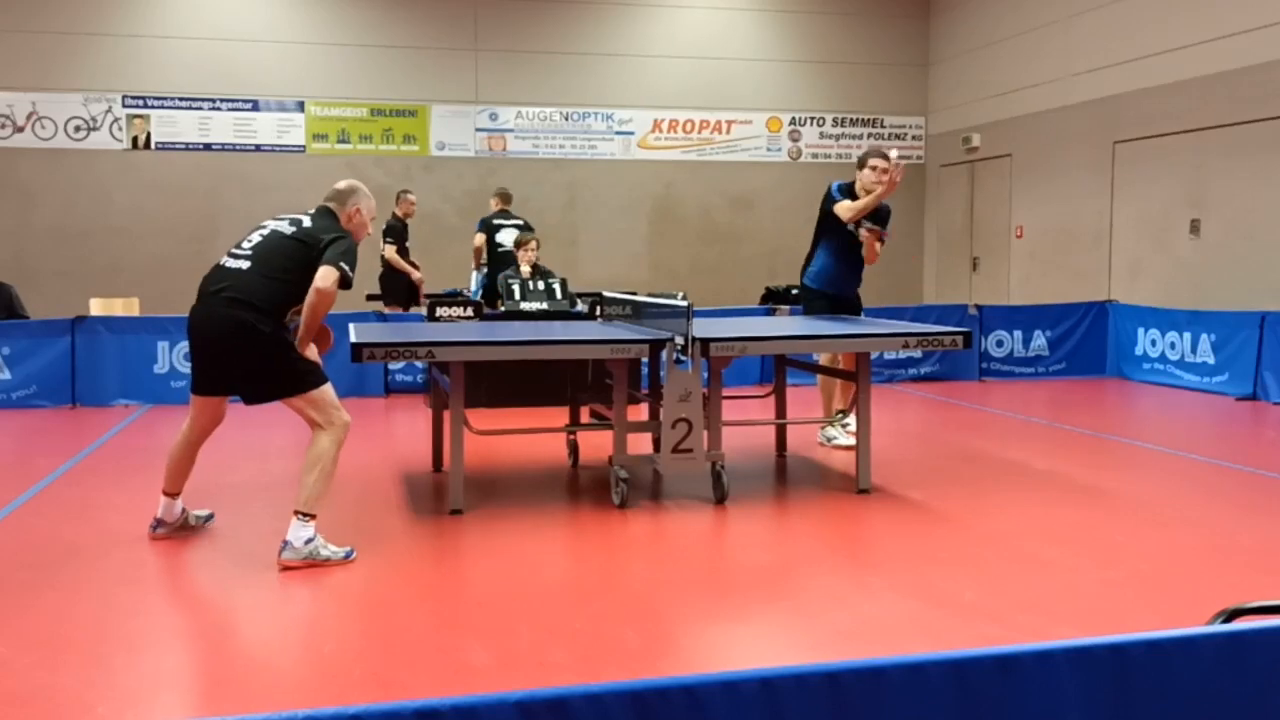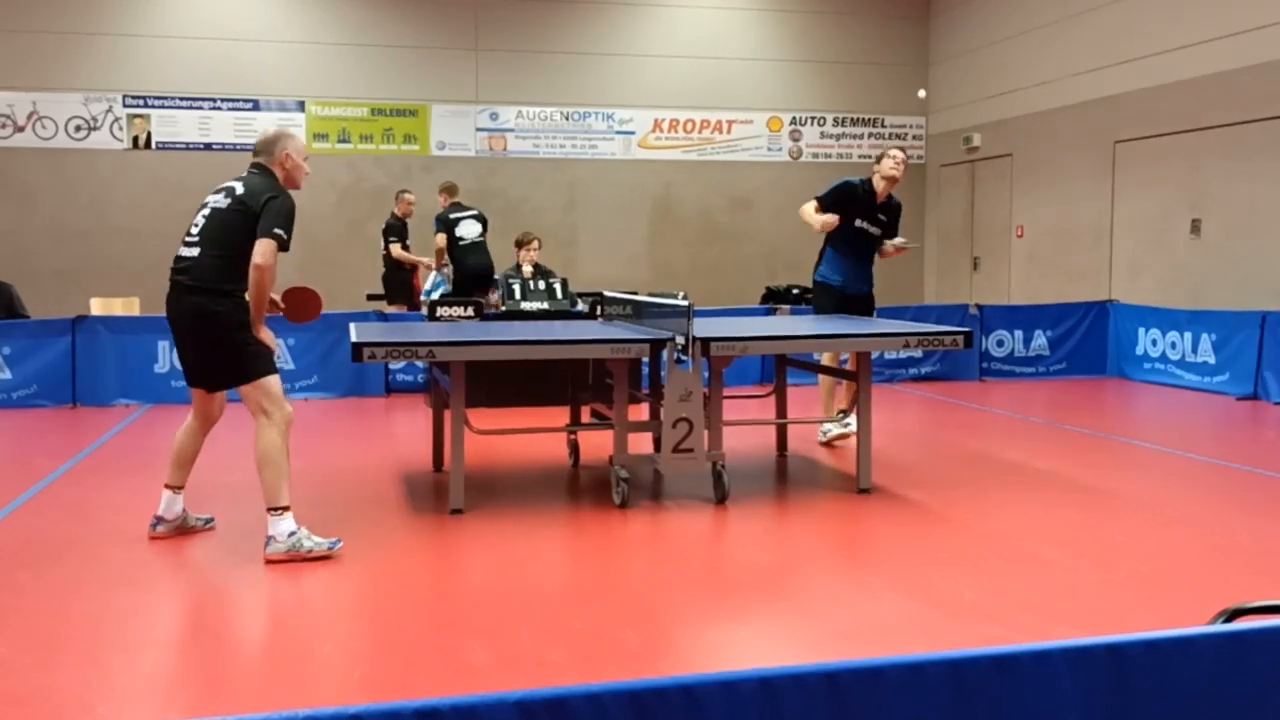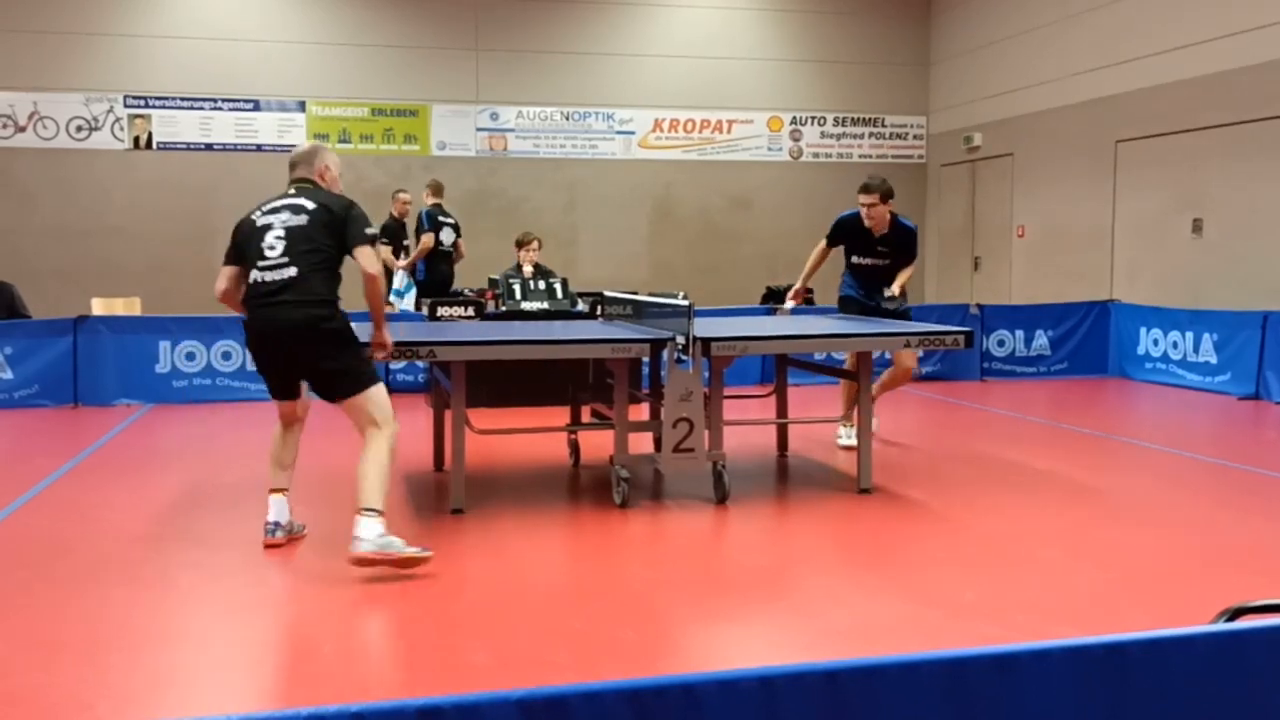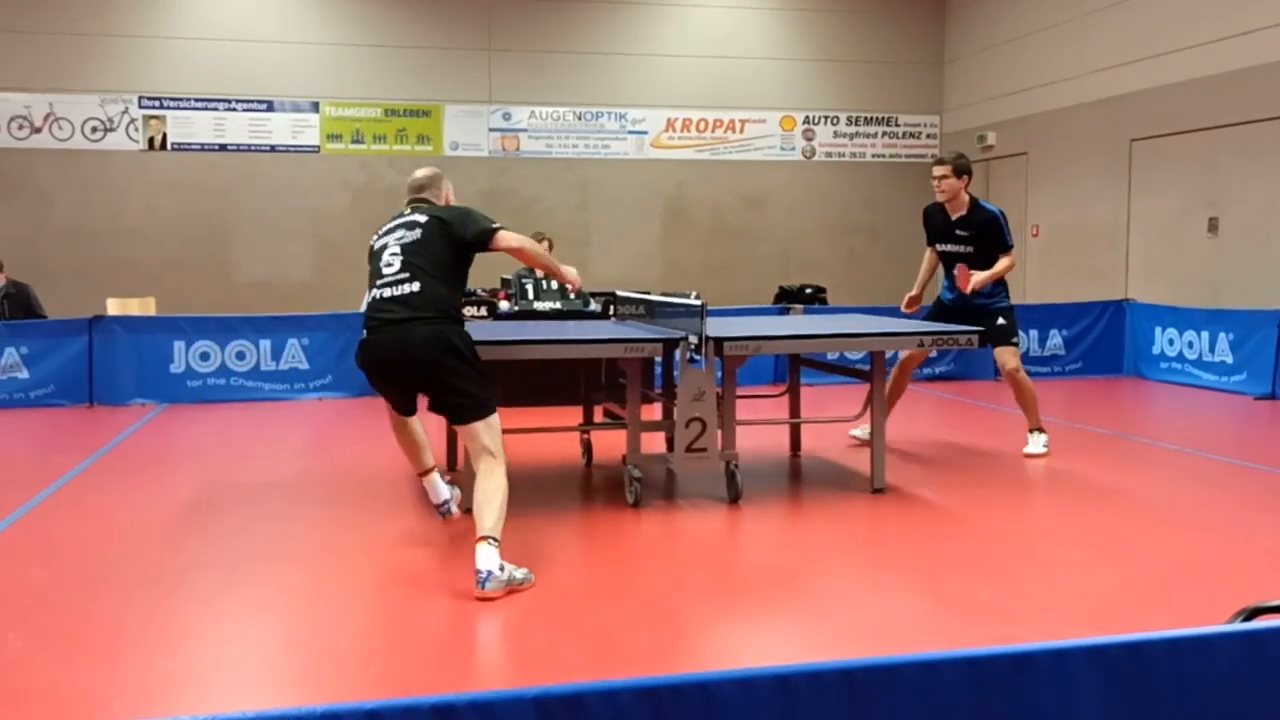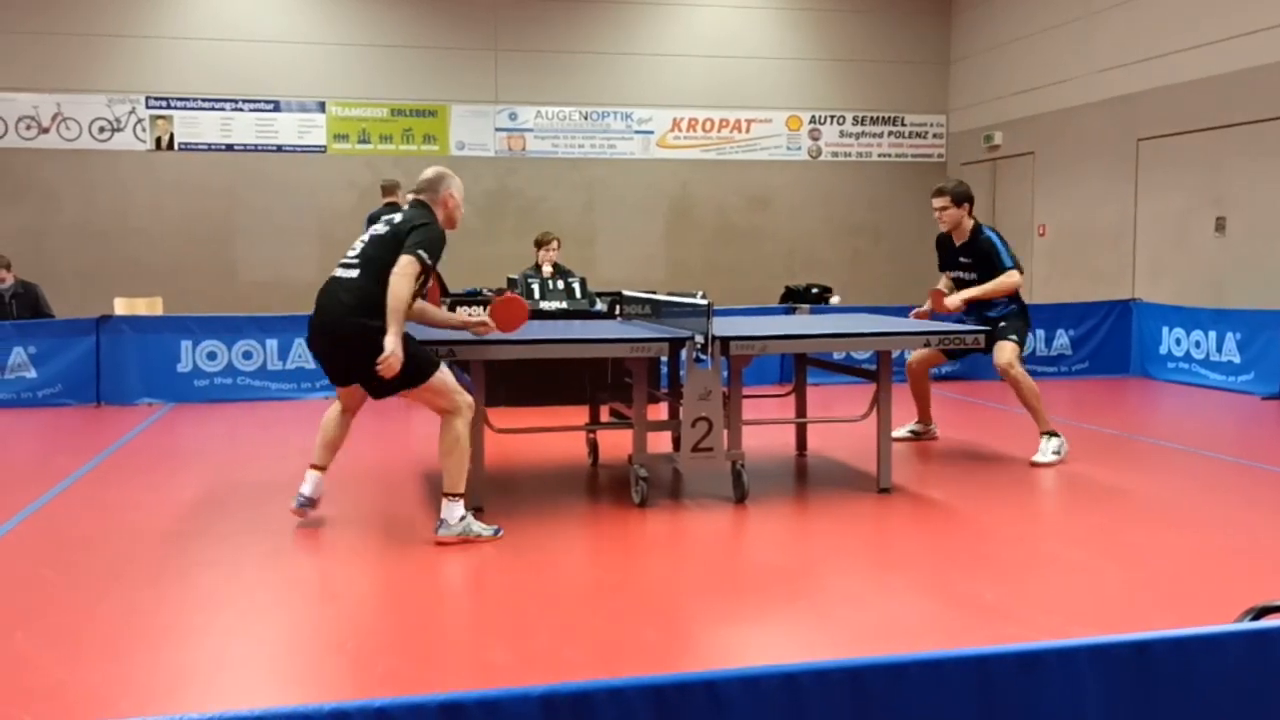
dt=0.5s
person 1, frame 1
left shoulder: (284, 225)
right shoulder: (340, 240)
right elbow: (323, 287)
right wrist: (304, 342)
left hip: (206, 316)
right hip: (248, 327)
left knee: (202, 422)
right knee: (332, 422)
left ankle: (168, 514)
right ankle: (300, 539)
person 1, frame 2
left shoulder: (229, 190)
right shoulder: (276, 198)
right elbow: (261, 263)
left wrist: (258, 298)
right wrist: (258, 324)
left hip: (184, 304)
right hip: (215, 310)
left knee: (206, 411)
right knee: (274, 412)
left ankle: (169, 512)
right ankle: (282, 532)
person 1, frame 3
left shoulder: (253, 218)
right shoulder: (340, 208)
left elbow: (224, 290)
right elbow: (371, 270)
right wrist: (380, 327)
left hip: (262, 328)
right hip: (316, 325)
left knee: (290, 417)
right knee: (379, 425)
left ankle: (277, 518)
right ankle: (370, 534)
person 1, frame 4
left shoulder: (381, 237)
right shoulder: (450, 218)
right elbow: (513, 243)
right wrist: (559, 272)
left hip: (379, 347)
right hip: (438, 343)
left knee: (400, 411)
right knee: (489, 457)
left ankle: (438, 492)
right ankle: (489, 565)
person 1, frame 5
left shoulder: (395, 223)
right shoulder: (428, 230)
right elbow: (400, 276)
left wrist: (467, 322)
right wrist: (394, 337)
left hip: (325, 326)
right hip: (361, 329)
left knee: (349, 401)
right knee: (458, 407)
left ankle: (309, 491)
right ankle: (453, 517)
person 2, frame 1
left shoulder: (883, 210)
right shoulder: (838, 191)
left elbow: (871, 258)
right elbow: (847, 214)
left wrist: (871, 242)
right wrist: (882, 193)
left hip: (847, 291)
right hip: (818, 287)
left knee: (852, 356)
right knee: (830, 352)
left ankle: (842, 414)
right ankle: (828, 427)
person 2, frame 2
left shoulder: (894, 208)
right shoulder: (849, 188)
left elbow: (883, 250)
right elbow: (809, 207)
left wrist: (896, 247)
right wrist: (817, 218)
left hip: (862, 289)
right hip: (830, 283)
right knee: (832, 349)
left ankle: (845, 413)
right ankle: (828, 422)
person 2, frame 3
left shoulder: (906, 231)
right shoulder: (848, 222)
left elbow: (908, 265)
right elbow: (825, 247)
left wrist: (898, 285)
right wrist: (802, 282)
left hip: (890, 302)
right hip: (856, 298)
left knee: (907, 368)
right knee: (857, 354)
left ankle: (869, 397)
right ankle: (846, 423)
person 2, frame 4
left shoulder: (990, 216)
right shoulder: (931, 214)
left elbow: (1008, 259)
left wrist: (985, 276)
right wrist: (917, 290)
left hip: (991, 303)
right hip: (950, 302)
left knee: (1010, 367)
right knee: (908, 358)
left ankle: (1036, 431)
person 2, frame 5
left shoulder: (988, 240)
right shoulder: (944, 241)
left elbow: (1013, 280)
left wrist: (964, 296)
right wrist: (929, 307)
left hip: (1007, 317)
right hip: (971, 320)
left knee: (1006, 363)
right knee: (915, 363)
left ankle: (1051, 437)
right ankle: (925, 424)
